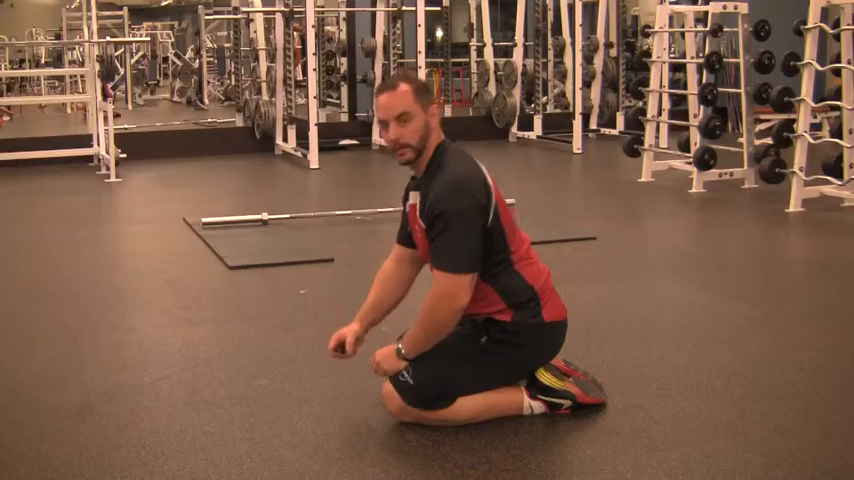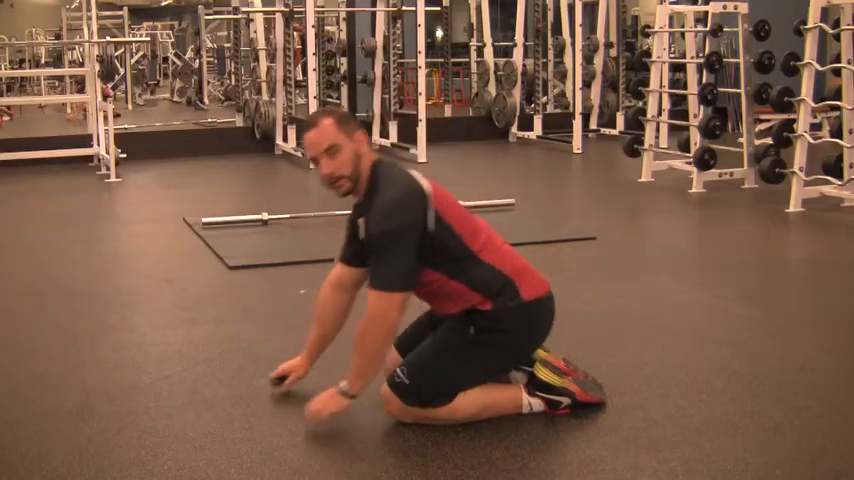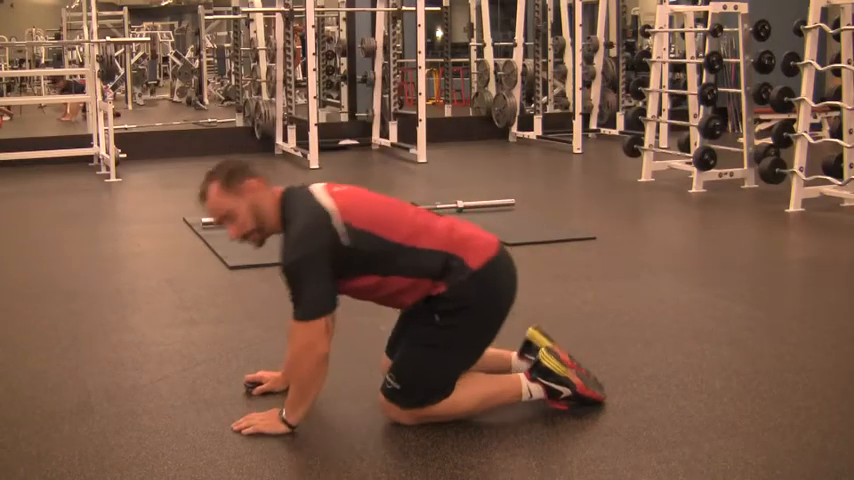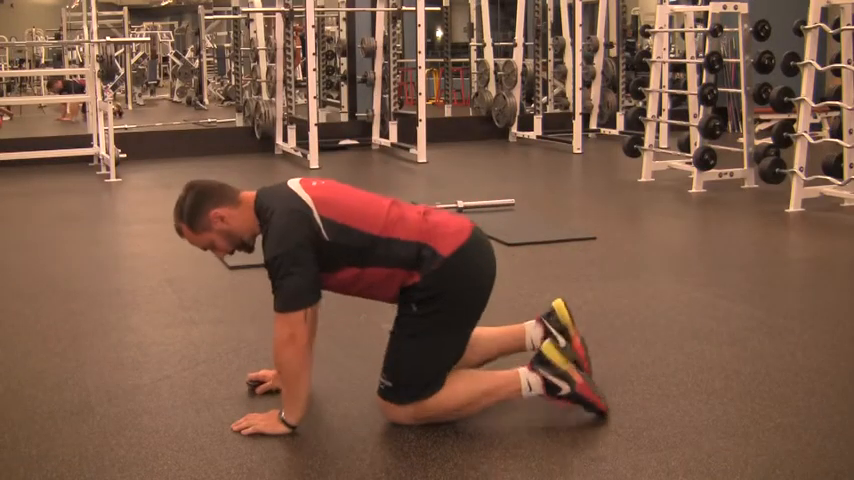
dt=0.5s
person 1, frame 1
left shoulder: (453, 187)
right shoulder: (423, 182)
left elbow: (451, 299)
right elbow: (402, 264)
left wrist: (402, 353)
right wrist: (360, 324)
left hip: (520, 324)
right hip: (498, 312)
left knee: (402, 399)
right knee: (414, 355)
left ankle: (538, 394)
right ankle: (525, 366)
person 1, frame 2
left shoulder: (393, 205)
right shoulder: (370, 203)
left elbow: (382, 319)
right elbow: (340, 286)
left wrist: (346, 391)
right wrist: (306, 359)
left hip: (511, 310)
right hip: (486, 302)
left knee: (401, 400)
right knee: (397, 361)
left ankle: (536, 392)
right ankle: (517, 362)
person 1, frame 3
left shoulder: (304, 237)
right shoulder: (306, 205)
left elbow: (314, 344)
right elbow: (312, 316)
left wrist: (288, 416)
right wrist: (289, 374)
left hip: (473, 281)
right hip: (476, 263)
left knee: (403, 405)
right knee: (394, 366)
left ankle: (536, 382)
right ankle: (523, 360)
person 1, frame 4
left shoulder: (284, 230)
right shoulder: (284, 201)
left elbow: (293, 336)
right elbow: (306, 306)
left wrist: (288, 417)
right wrist: (291, 373)
left hip: (449, 267)
right hip: (460, 248)
left knee: (401, 403)
right knee: (435, 355)
left ankle: (538, 378)
right ankle: (543, 333)
